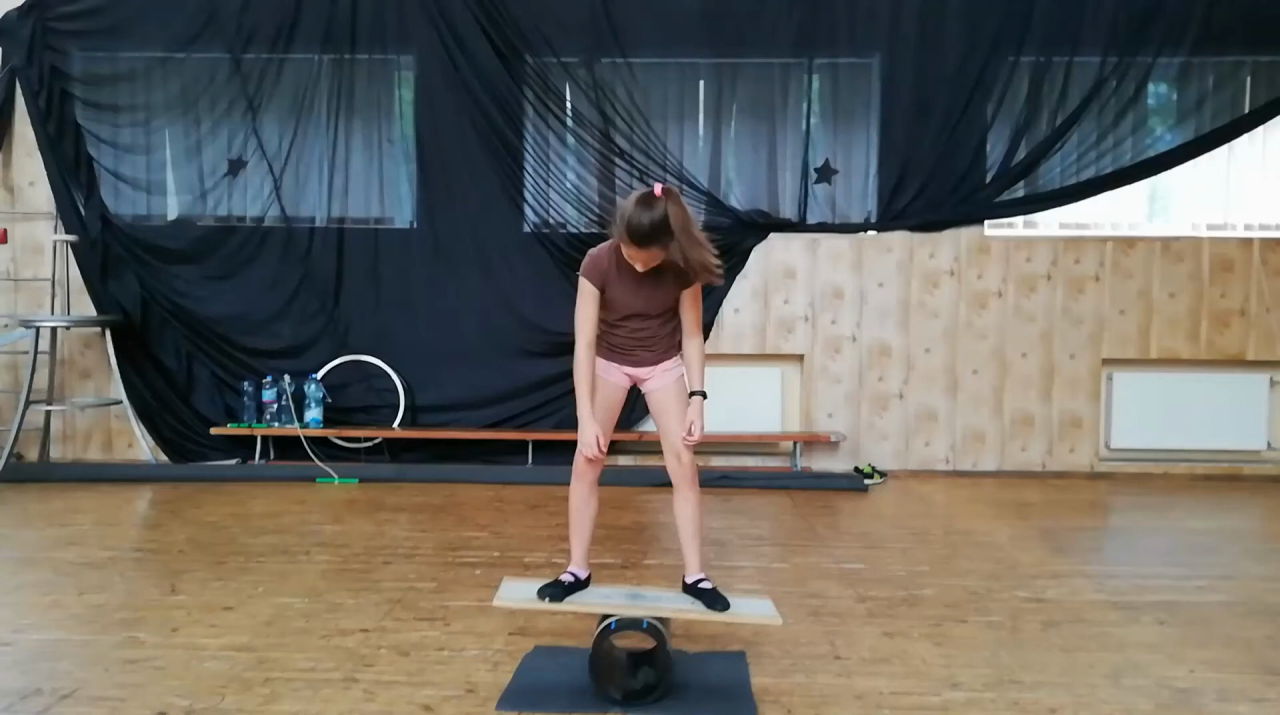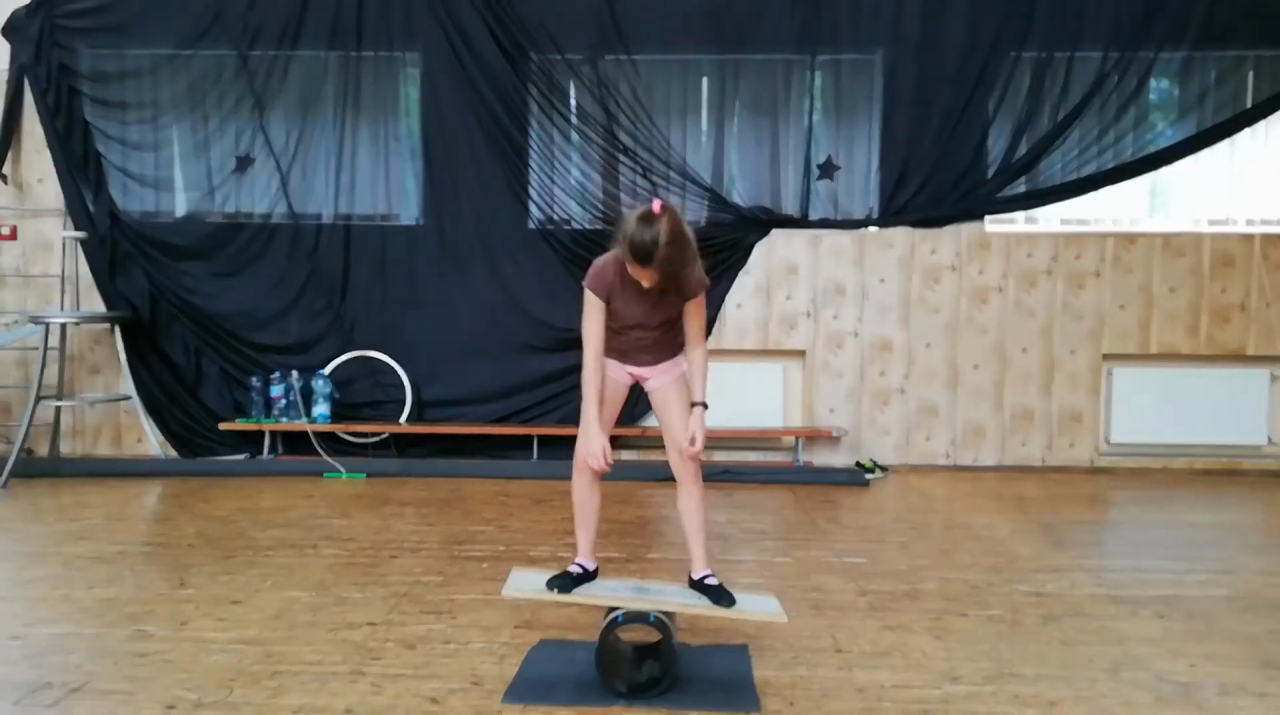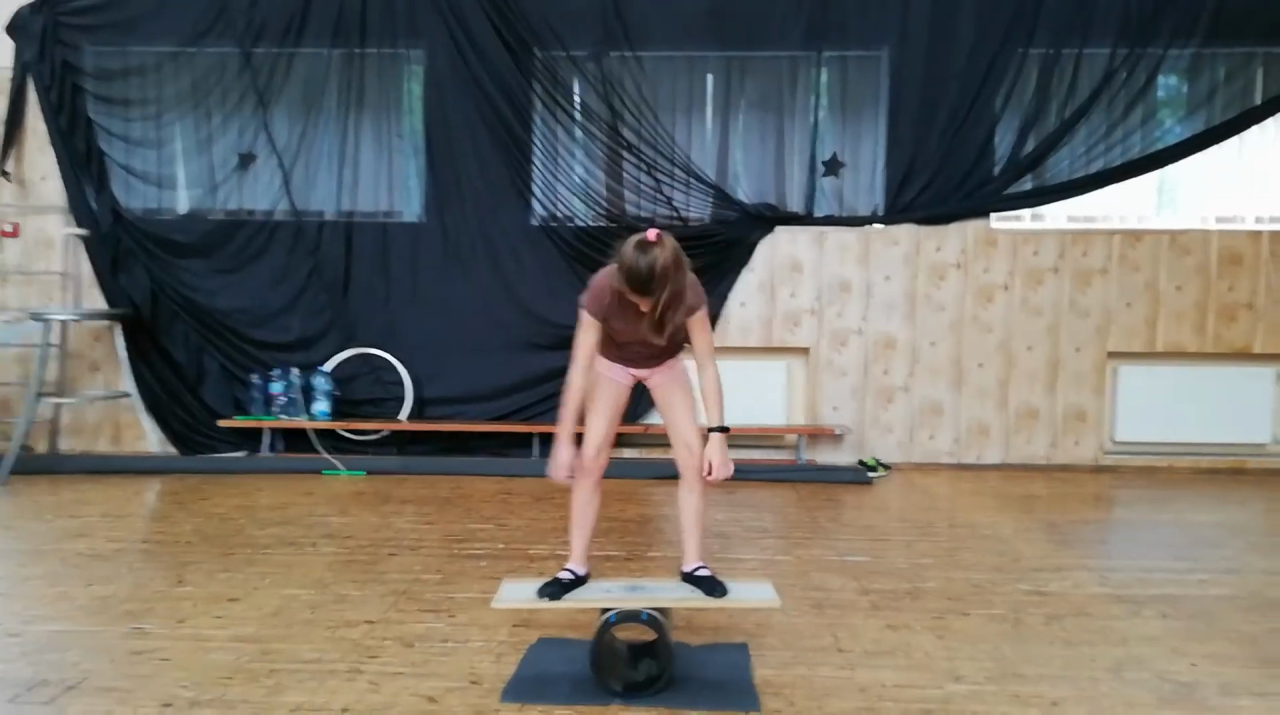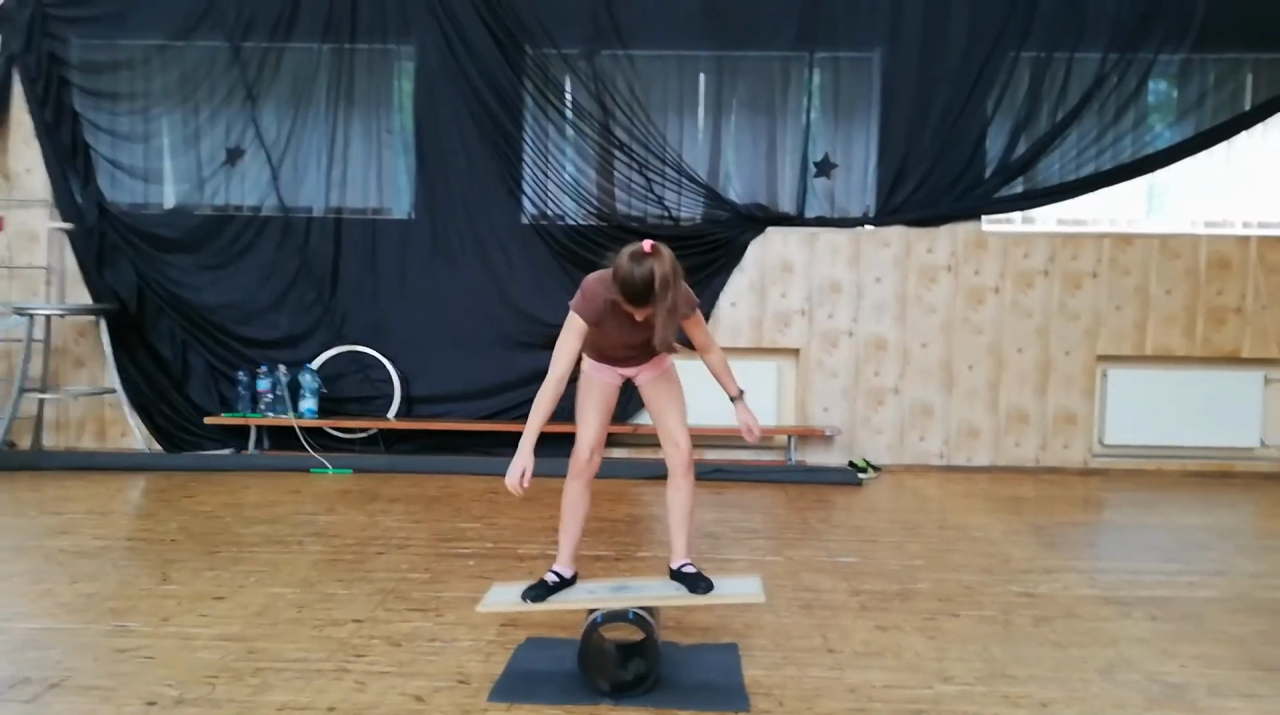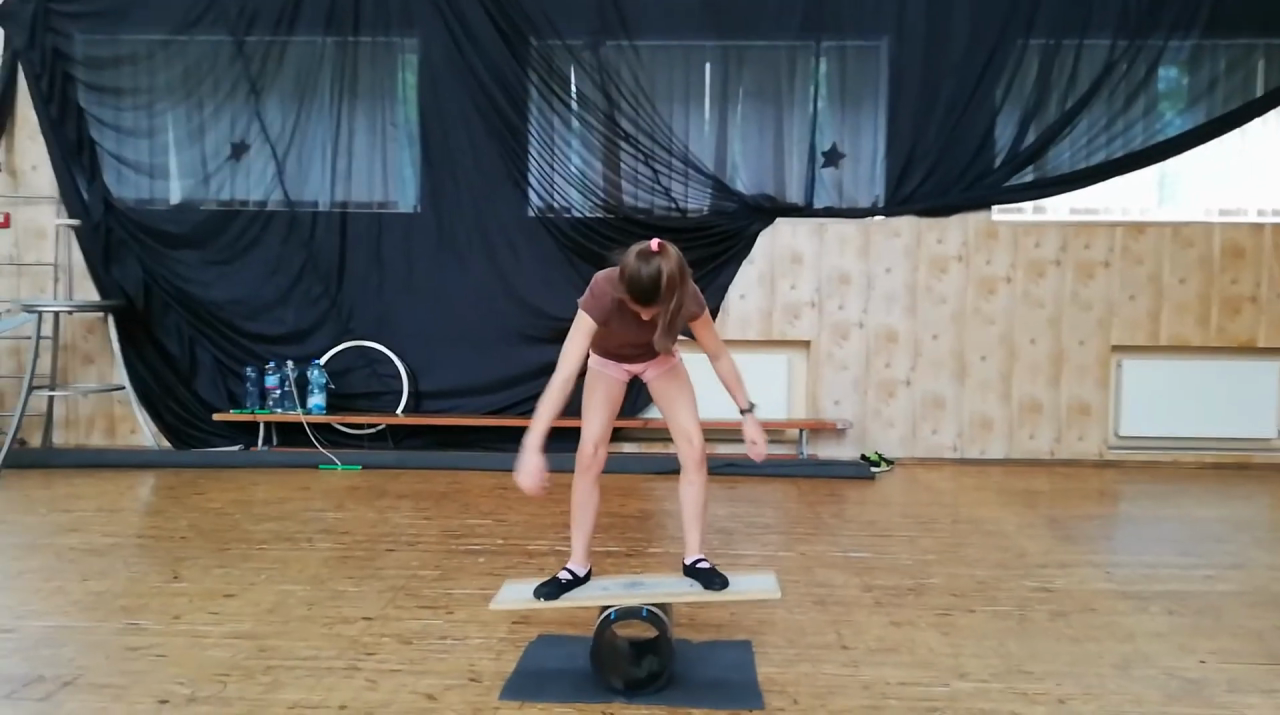
dt=0.3s
person 1, frame 1
left shoulder: (683, 266)
right shoulder: (598, 263)
left elbow: (692, 335)
right elbow: (584, 343)
left wrist: (697, 397)
right wrist: (586, 417)
left hip: (664, 367)
right hip: (609, 364)
left knee: (683, 463)
right knee: (586, 461)
left ankle: (694, 576)
right ankle: (577, 570)
person 1, frame 2
left shoulder: (688, 277)
right shoulder: (603, 273)
left elbow: (695, 346)
right elbow: (592, 354)
left wrist: (698, 407)
right wrist: (592, 428)
left hip: (666, 364)
right hip: (613, 363)
left knee: (687, 460)
right knee: (587, 456)
left ankle: (701, 571)
right ankle: (584, 562)
person 1, frame 3
left shoulder: (688, 292)
right shoulder: (602, 289)
left elbow: (707, 364)
right elbow: (580, 368)
left wrist: (716, 434)
right wrist: (563, 441)
left hip: (666, 364)
right hip: (613, 365)
left knee: (693, 456)
right knee: (590, 458)
left ankle: (694, 565)
right ankle: (576, 567)
person 1, frame 4
left shoulder: (677, 296)
right shoulder: (594, 293)
left elbow: (709, 350)
right elbow: (557, 375)
left wrist: (738, 402)
right wrist: (525, 447)
left hip: (652, 362)
right hip: (601, 364)
left knee: (681, 453)
right knee: (584, 458)
left ankle: (681, 563)
right ankle: (563, 568)
person 1, frame 5
left shoulder: (685, 296)
right shoulder: (602, 292)
left elbow: (718, 355)
right elbow: (564, 373)
left wrist: (747, 413)
right wrist: (532, 448)
left hip: (660, 359)
right hip: (608, 361)
left knee: (693, 448)
right knee: (590, 454)
left ankle: (694, 558)
right ankle: (577, 566)
